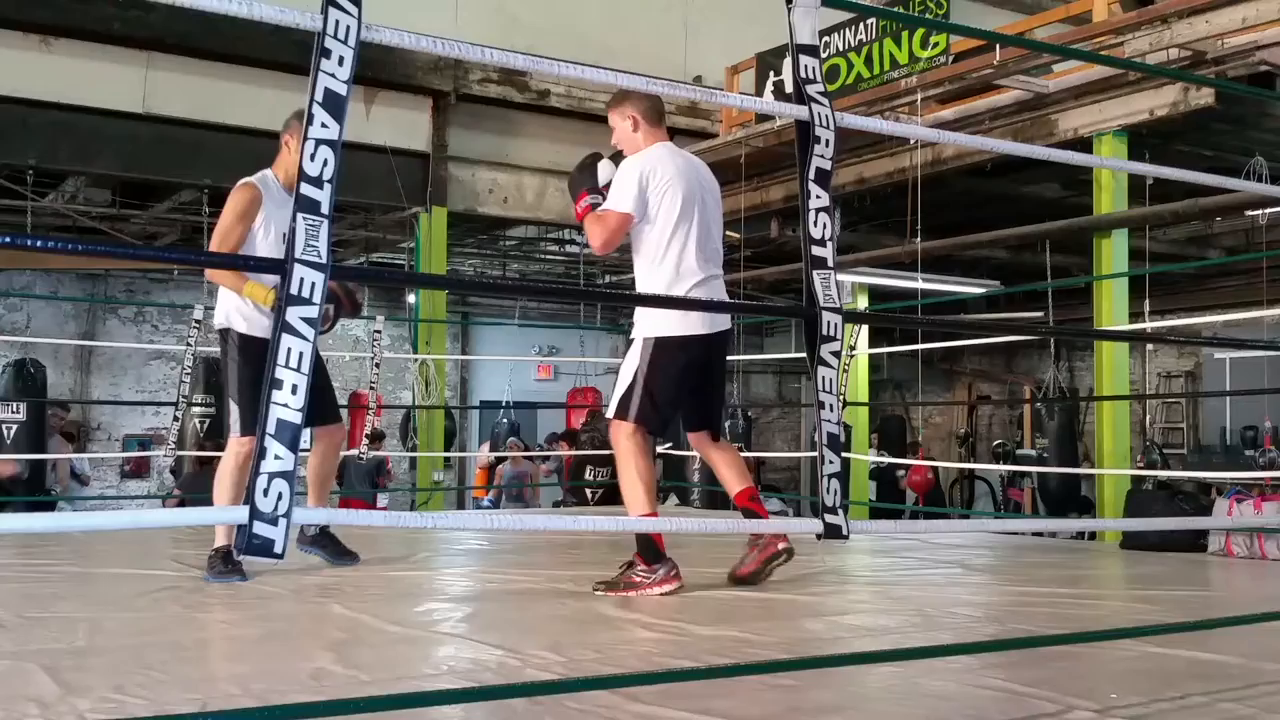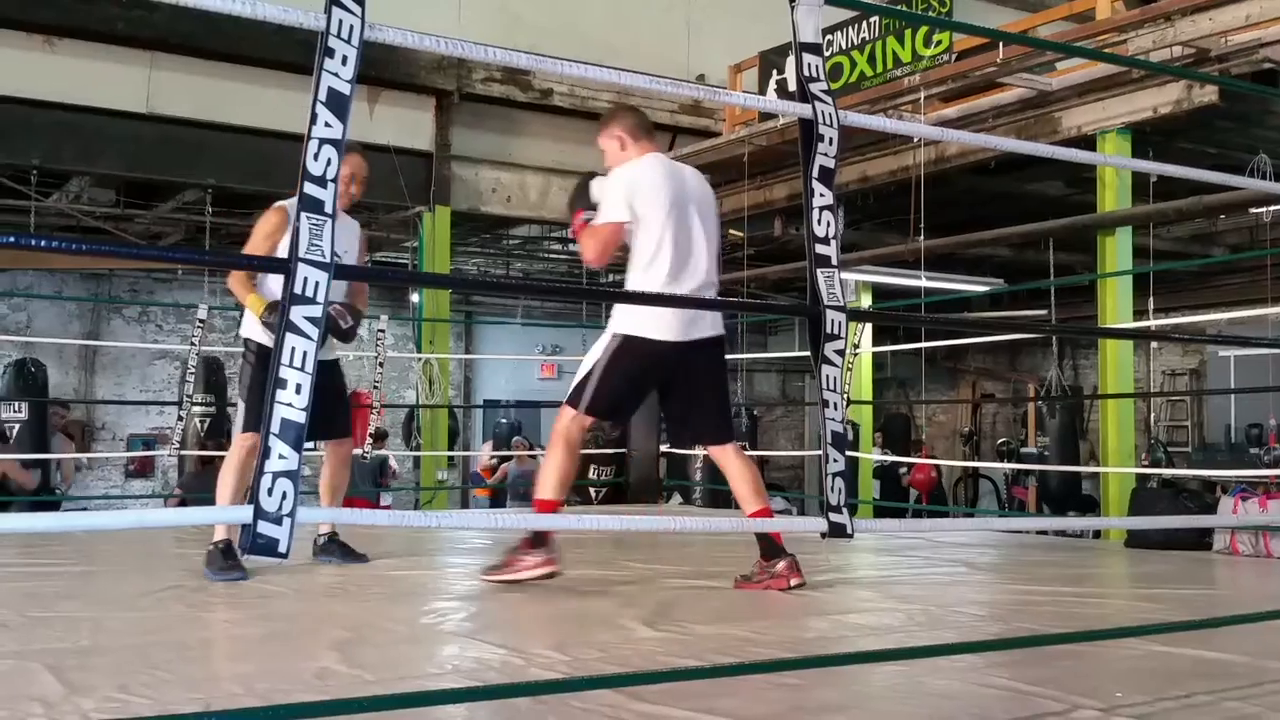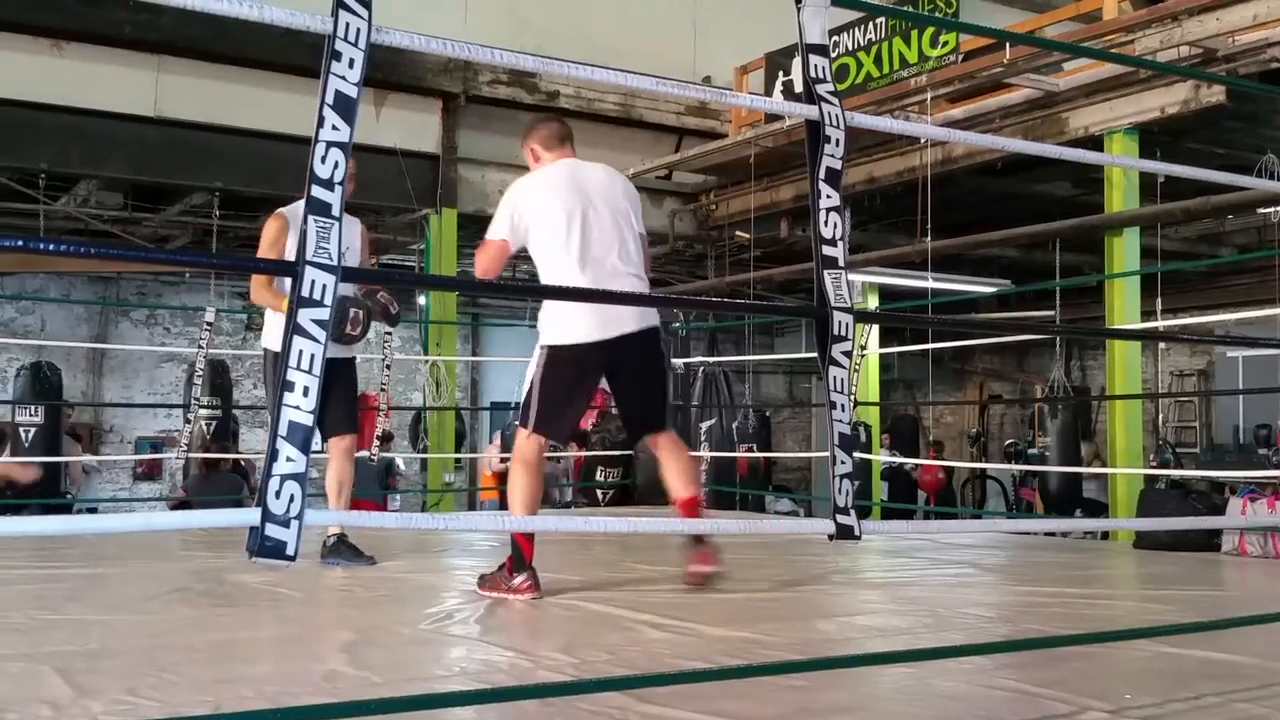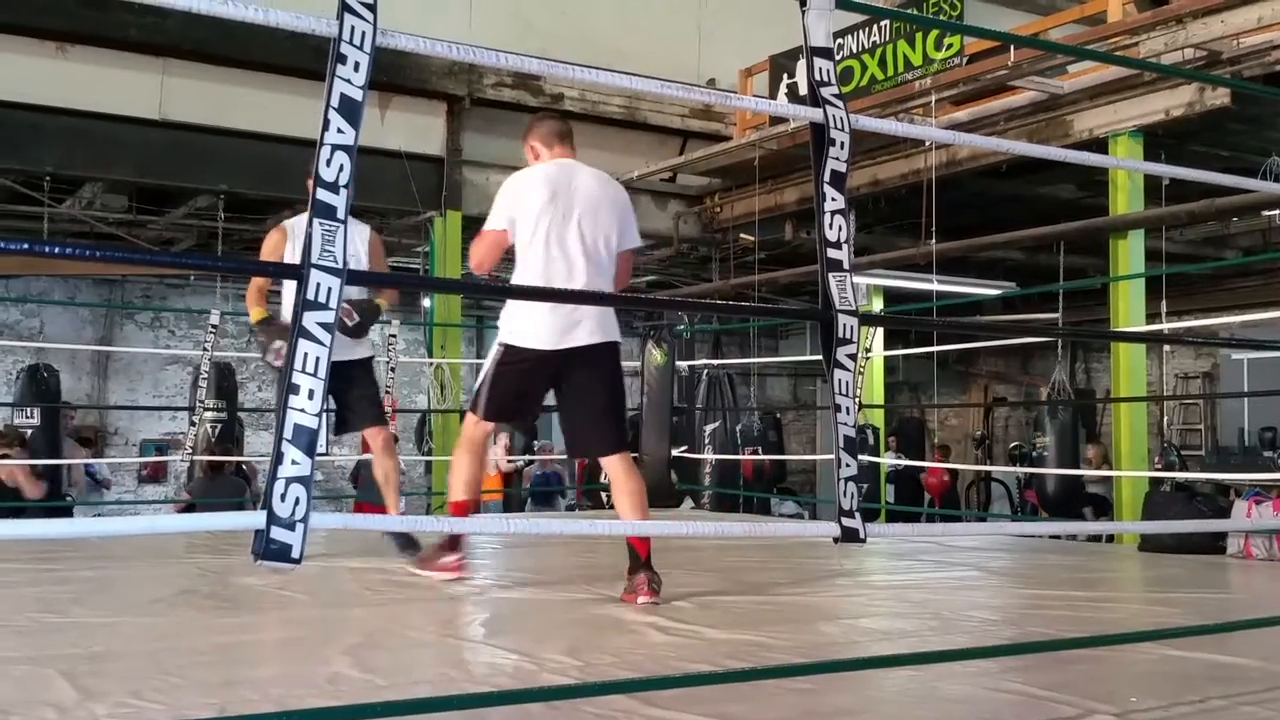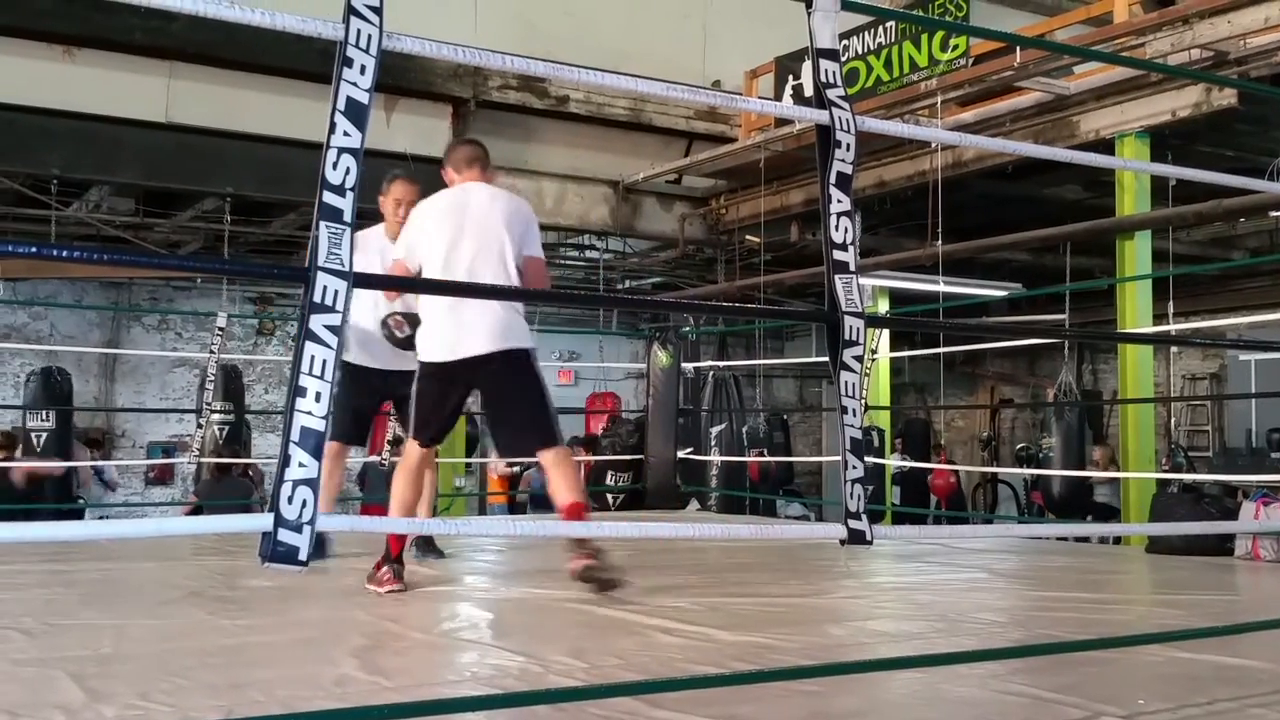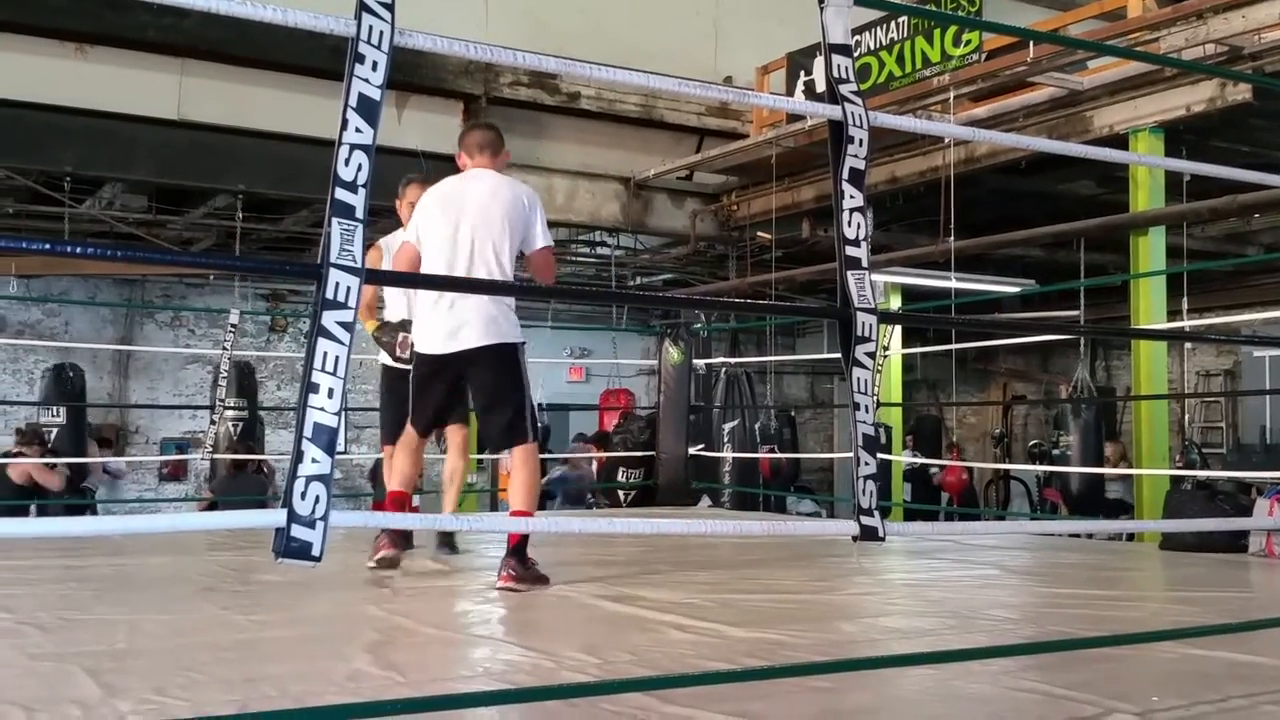
dt=0.4s
person 1, frame 1
left shoulder: (640, 165)
right shoulder: (700, 170)
left elbow: (603, 239)
left wrist: (585, 199)
left hip: (669, 322)
right hip: (712, 320)
left knee: (626, 431)
right knee: (704, 434)
left ankle: (652, 563)
right ankle: (764, 532)
person 1, frame 2
left shoulder: (627, 177)
right shoulder: (697, 181)
left elbow: (598, 254)
left wrist: (585, 217)
left hip: (645, 326)
right hip: (703, 328)
left knee: (571, 422)
right knee: (721, 443)
left ankle: (538, 545)
right ankle: (776, 558)
person 1, frame 3
left shoulder: (526, 188)
right shoulder: (615, 181)
left elbow: (485, 268)
left wrist: (524, 239)
left hip: (571, 330)
right hip: (637, 323)
left knee: (531, 445)
right knee: (660, 434)
left ankle: (520, 569)
right ankle: (699, 543)
person 1, frame 4
left shoulder: (523, 182)
right shoulder: (614, 191)
left elbow: (480, 262)
right elbow: (621, 278)
left wrist: (508, 236)
left hip: (527, 332)
right hip: (594, 335)
left knee: (477, 426)
right knee: (615, 455)
left ankle: (452, 546)
right ankle: (643, 572)
person 1, frame 5
left shoulder: (426, 210)
right shoulder: (515, 207)
left elbow: (394, 285)
right elbow: (537, 283)
left hip: (441, 349)
right hip: (505, 343)
left knee: (417, 449)
right knee: (551, 451)
left ankle: (391, 564)
right ankle: (583, 547)
person 1, frame 6
left shoulder: (434, 195)
right shoulder: (521, 196)
left elbow: (403, 270)
right elbow: (545, 276)
left hip: (433, 334)
right hip: (492, 333)
left knee: (416, 431)
right knee: (521, 445)
right ankle: (516, 558)
person 2, frame 1
right shoulder: (251, 192)
right elbow: (216, 264)
right wrist: (270, 298)
right hip: (248, 333)
left knee: (332, 430)
right knee: (245, 441)
left ankle: (314, 528)
right ankle: (221, 550)
person 2, frame 2
left shoulder: (355, 232)
right shoulder: (284, 216)
left elbow: (359, 293)
right elbow: (238, 277)
left wrist: (352, 315)
right wrist: (265, 312)
left hip: (322, 353)
right hip: (269, 345)
left knee: (342, 444)
right knee: (249, 439)
left ankle: (326, 537)
right ankle: (222, 545)
person 2, frame 3
left shoulder: (356, 229)
right shoulder: (284, 222)
left elbow: (368, 285)
right elbow: (260, 289)
left wrist: (380, 303)
left hip: (339, 353)
right hip: (287, 348)
left knee: (345, 443)
left ankle: (336, 540)
person 2, frame 4
left shoulder: (366, 235)
right shoulder: (284, 234)
left elbow: (390, 291)
right elbow: (258, 288)
left wrist: (373, 310)
right wrist: (265, 323)
left hip: (352, 356)
left knee: (380, 438)
person 2, frame 5
right shoulder: (358, 244)
left hip: (412, 366)
right hip: (361, 363)
right knee: (336, 448)
left ankle: (422, 534)
right ankle: (322, 532)
person 2, frame 6
right shoulder: (381, 252)
right elbow: (366, 309)
right wrist: (382, 332)
right hip: (399, 363)
left knee: (458, 439)
right knee: (393, 449)
right ankle: (400, 526)
